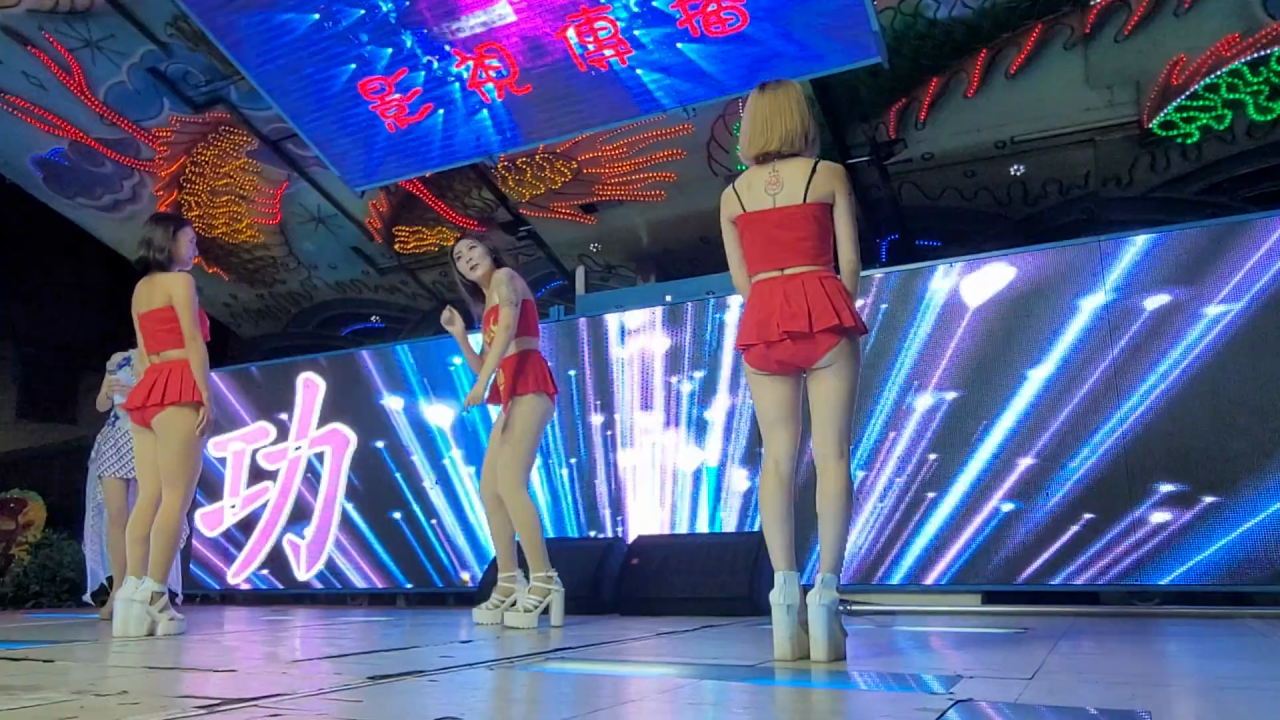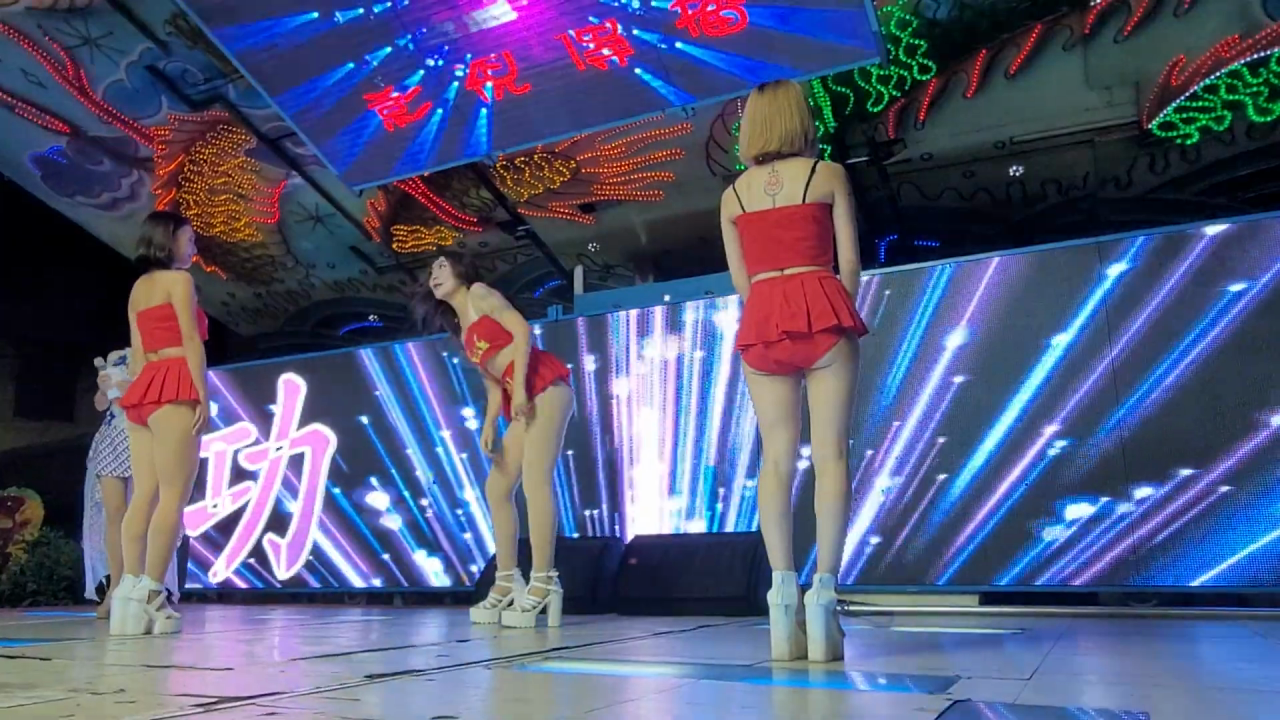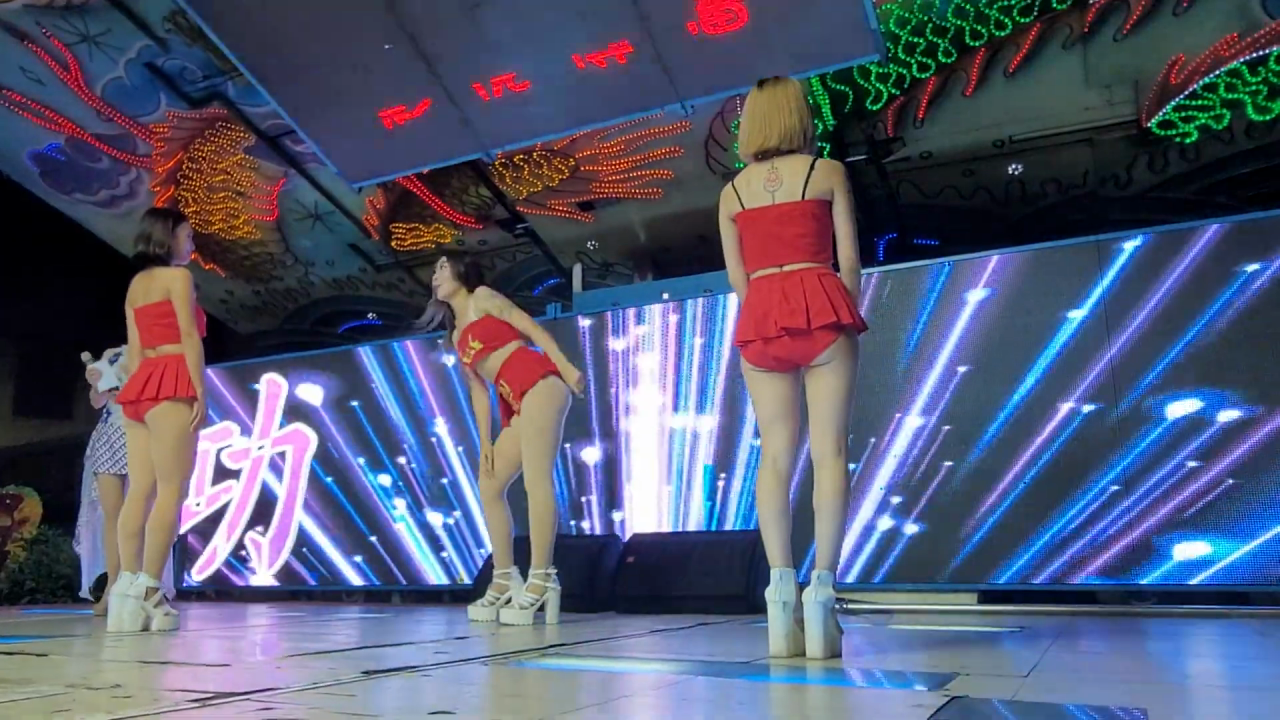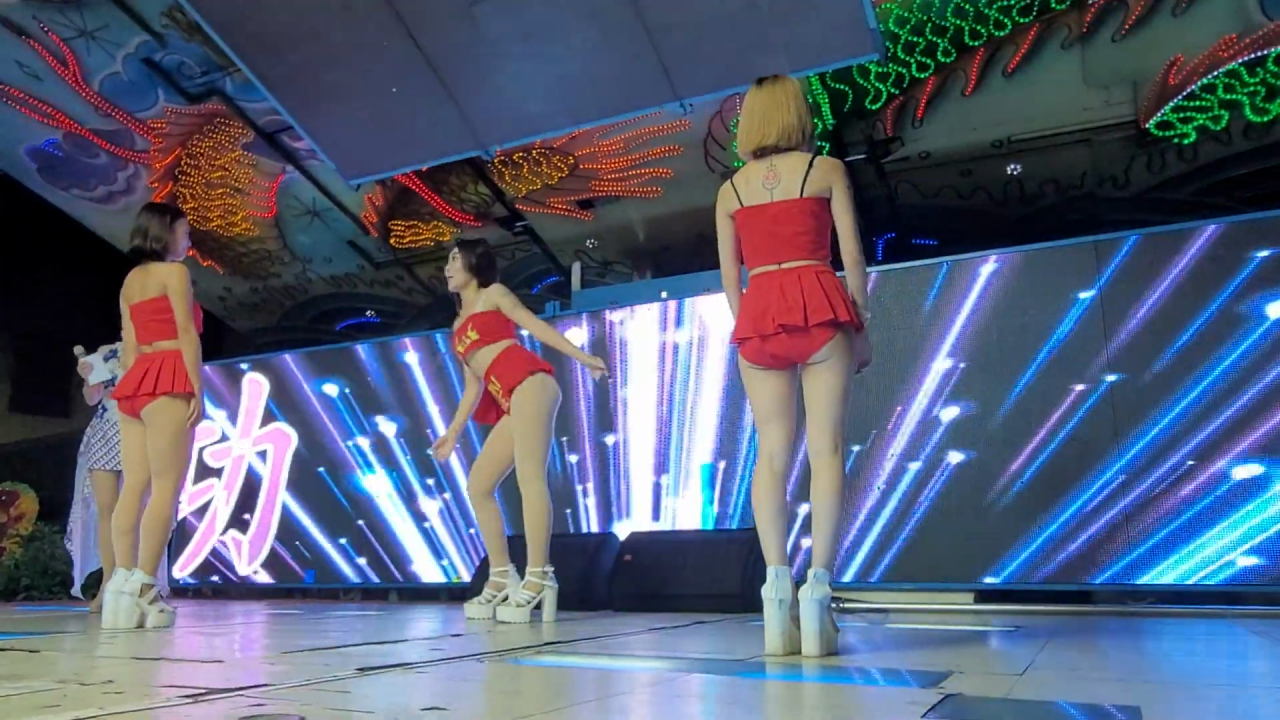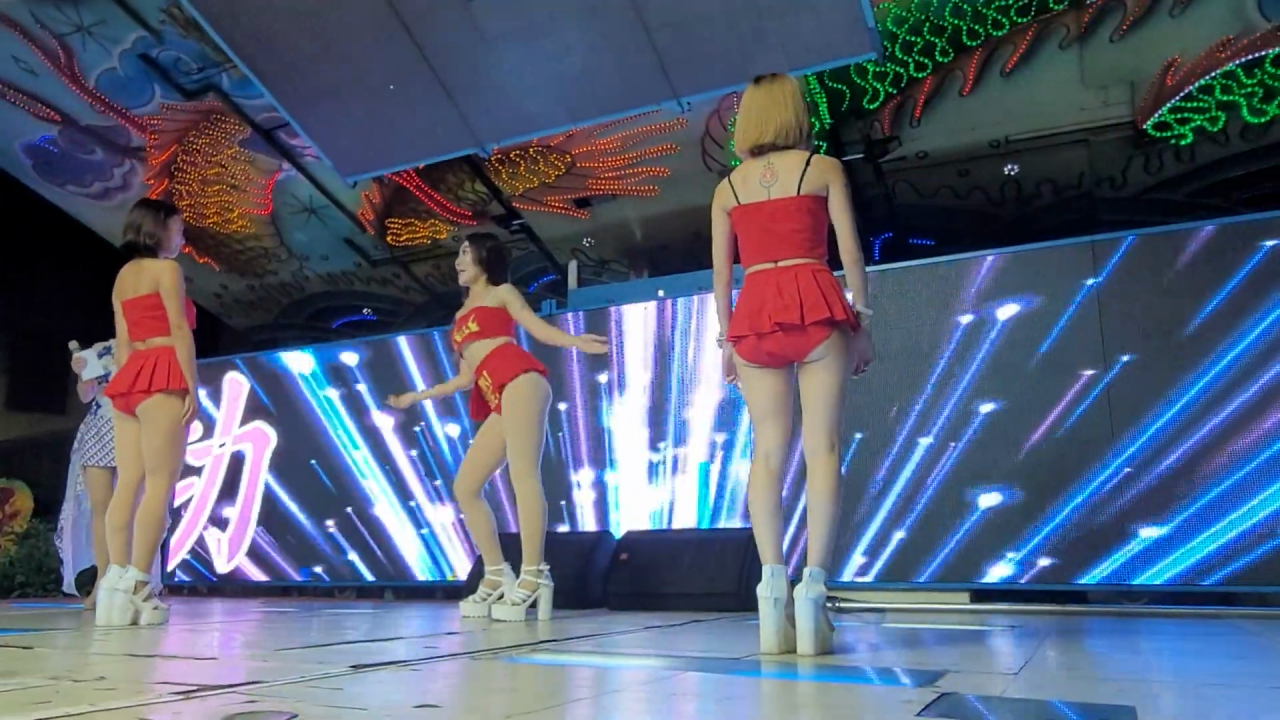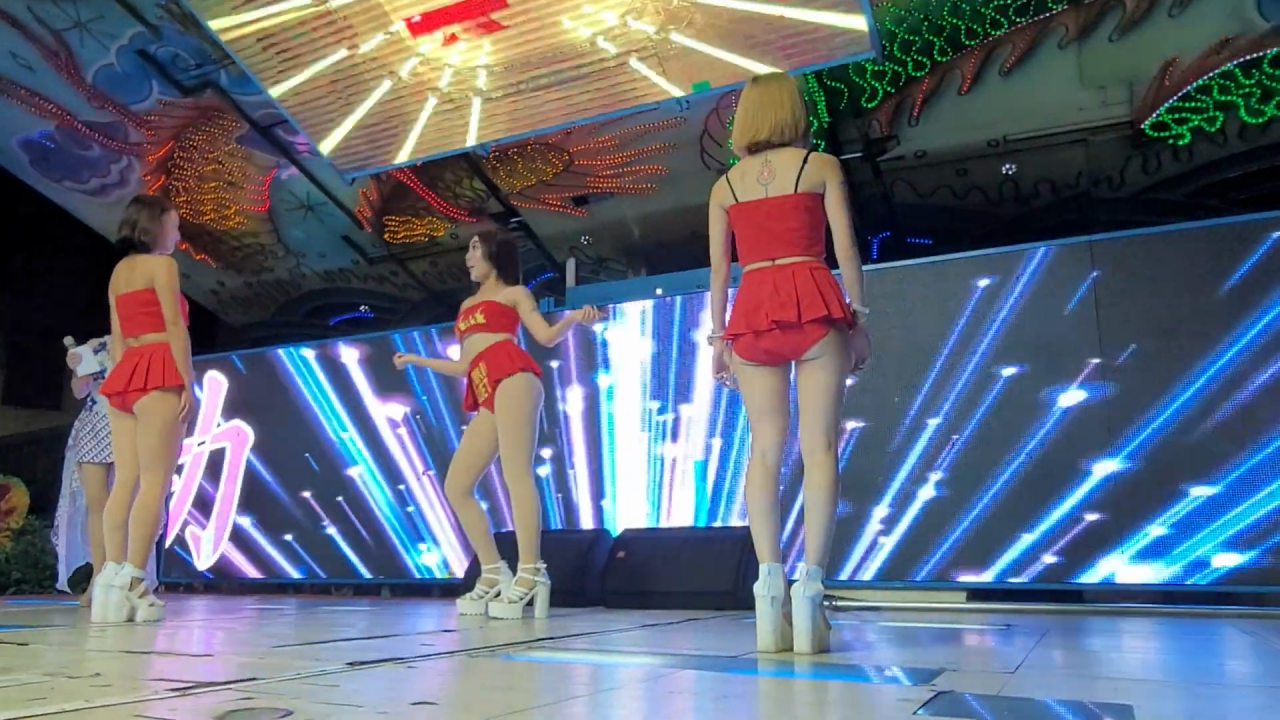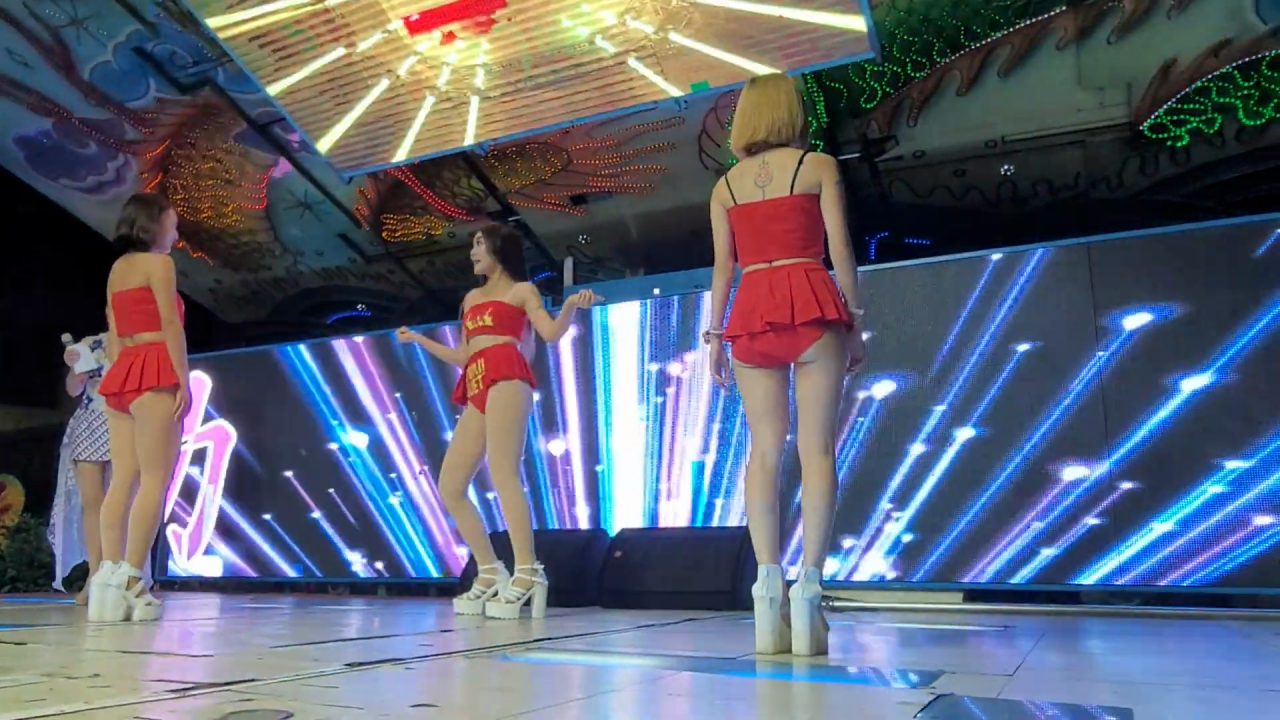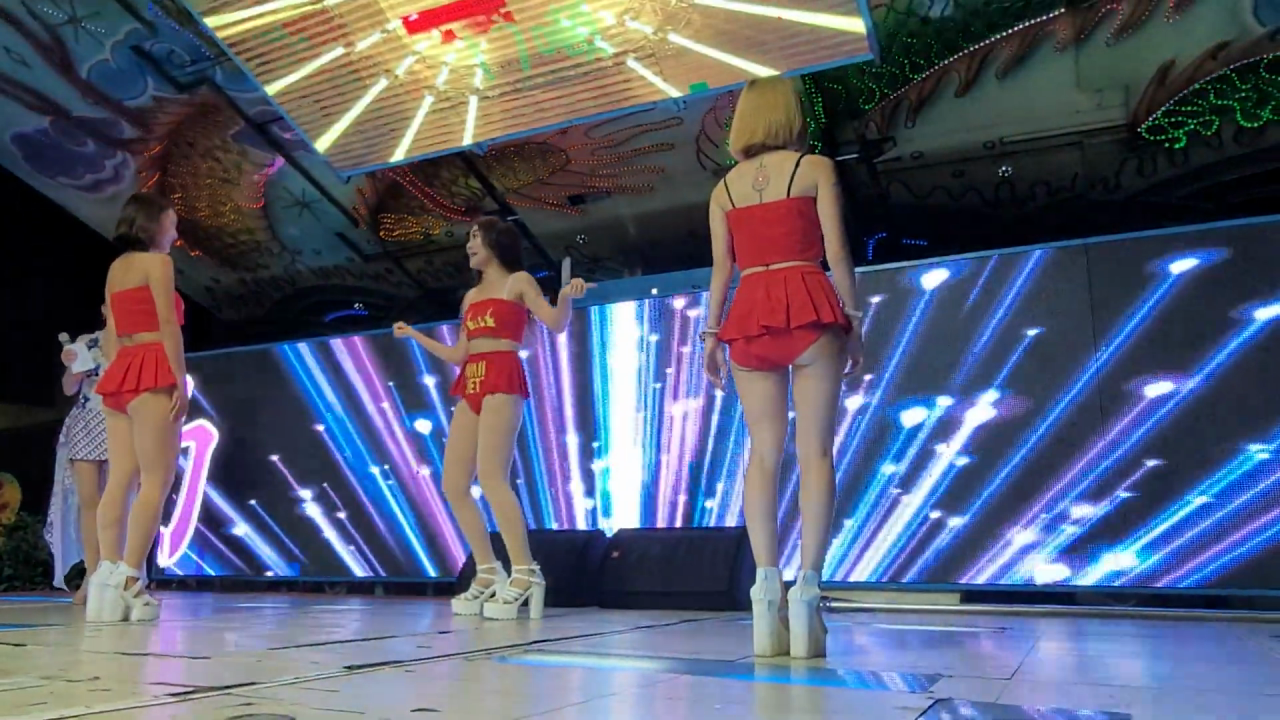
dt=0.2s
person 1, frame 1
left shoulder: (732, 193)
right shoulder: (829, 174)
left elbow: (741, 277)
right elbow: (849, 259)
left hip: (763, 322)
right hip: (822, 313)
left knee: (778, 458)
right knee: (832, 454)
left ankle: (785, 595)
right ankle: (825, 592)
person 1, frame 2
left shoulder: (732, 194)
right shoulder: (828, 175)
left elbow: (741, 278)
right elbow: (849, 260)
left hip: (762, 322)
right hip: (821, 313)
left knee: (777, 458)
right knee: (830, 453)
left ankle: (783, 594)
right ankle: (823, 592)
person 1, frame 3
left shoulder: (732, 191)
right shoulder: (827, 172)
left elbow: (736, 275)
right elbow: (849, 259)
right wrist: (848, 322)
left hip: (761, 319)
right hip: (820, 309)
left knee: (775, 455)
right knee: (830, 451)
left ankle: (782, 591)
right ankle: (822, 588)
person 1, frame 4
left shoulder: (730, 189)
right shoulder: (827, 169)
left elbow: (729, 272)
right elbow: (852, 254)
right wrist: (859, 321)
left hip: (758, 316)
right hip: (818, 308)
left knee: (771, 453)
right knee: (825, 448)
left ankle: (778, 588)
right ankle: (817, 586)
person 1, frame 5
left shoulder: (727, 187)
right shoulder: (824, 168)
left elbow: (721, 271)
right elbow: (850, 251)
left wrist: (728, 337)
right wrist: (860, 321)
left hip: (754, 314)
right hip: (814, 307)
left knee: (767, 452)
right knee: (821, 448)
left ankle: (772, 586)
right ankle: (813, 585)
person 1, frame 6
left shoulder: (725, 184)
right shoulder: (821, 166)
left elbow: (718, 267)
right elbow: (846, 248)
left wrist: (719, 335)
right wrist: (858, 319)
left hip: (752, 312)
right hip: (813, 305)
left knee: (764, 450)
right knee: (818, 446)
left ankle: (770, 585)
right ankle: (811, 583)
person 1, frame 7
left shoulder: (726, 184)
right shoulder: (819, 166)
left elbow: (723, 265)
right elbow: (840, 249)
left wrist: (715, 335)
right wrist: (853, 320)
left hip: (752, 314)
right hip: (810, 305)
left knee: (764, 451)
right knee: (816, 449)
left ankle: (769, 588)
right ankle: (809, 586)
person 1, frame 8
left shoulder: (724, 186)
right shoulder: (817, 168)
left elbow: (721, 267)
right elbow: (837, 252)
left wrist: (711, 334)
right wrist: (852, 319)
left hip: (749, 316)
right hip: (808, 310)
left knee: (763, 454)
right knee: (814, 452)
left ankle: (767, 592)
right ankle: (806, 589)
person 2, frame 1
left shoulder: (140, 288)
right shoulder: (179, 280)
left elbow: (143, 352)
right elbow: (193, 341)
left wrist: (144, 394)
right wrist: (206, 395)
left hip: (147, 393)
right hip: (176, 391)
left knee: (149, 496)
right knee: (176, 496)
left ankle: (134, 593)
right ankle: (151, 596)
person 2, frame 2
left shoulder: (138, 287)
right shoulder: (178, 278)
left elbow: (137, 350)
right elbow: (191, 339)
left wrist: (141, 391)
right wrist: (202, 394)
left hip: (143, 392)
right hip: (173, 389)
left knee: (144, 495)
right knee: (173, 494)
left ankle: (131, 591)
right ankle: (149, 594)
person 2, frame 3
left shoulder: (136, 284)
right shoulder: (177, 276)
left elbow: (134, 347)
right elbow: (189, 336)
left wrist: (139, 389)
right wrist: (200, 392)
left hip: (141, 388)
right hip: (171, 384)
left knee: (140, 491)
right knee: (171, 491)
left ankle: (128, 587)
right ankle: (147, 592)
person 2, frame 4
left shoulder: (130, 279)
right shoulder: (174, 271)
left elbow: (129, 342)
right elbow: (186, 333)
left wrist: (134, 385)
right wrist: (197, 389)
left hip: (135, 384)
right hip: (167, 382)
left knee: (134, 487)
right knee: (166, 487)
left ankle: (123, 585)
right ankle: (142, 588)
person 2, frame 5
left shoulder: (123, 275)
right shoulder: (166, 268)
left elbow: (122, 339)
right elbow: (180, 329)
left wrist: (129, 382)
right wrist: (192, 385)
left hip: (129, 380)
right hip: (162, 378)
left knee: (128, 484)
right knee: (160, 484)
left ankle: (117, 582)
right ankle: (136, 585)
person 2, frame 6
left shoulder: (119, 271)
right shoulder: (161, 264)
left elbow: (117, 335)
right elbow: (174, 325)
left wrist: (124, 377)
right wrist: (188, 381)
left hip: (125, 377)
right hip: (158, 375)
left knee: (125, 481)
right knee: (155, 481)
left ankle: (113, 578)
right ankle: (132, 582)
person 2, frame 7
left shoulder: (118, 268)
right shoulder: (158, 262)
left elbow: (114, 333)
right elbow: (170, 324)
left wrist: (120, 375)
right wrist: (183, 380)
left hip: (122, 375)
right hip: (154, 373)
left knee: (123, 480)
right knee: (155, 480)
left ankle: (110, 577)
right ankle: (129, 582)
person 2, frame 8
left shoulder: (116, 267)
right shoulder: (157, 261)
left elbow: (112, 332)
right elbow: (168, 325)
left wrist: (118, 373)
right wrist: (180, 380)
left hip: (119, 376)
right hip: (151, 373)
left knee: (120, 480)
right knee: (156, 481)
left ankle: (108, 578)
right ankle: (127, 581)
person 3, frame 1
left shoulder: (507, 278)
right shoulder: (485, 305)
left elbow: (509, 328)
right elbow: (480, 365)
left wrist: (483, 381)
right wrist: (459, 333)
left hip: (529, 386)
right hip: (515, 395)
left knee: (511, 486)
right knee: (489, 491)
left ankle: (544, 582)
right ankle: (509, 584)
person 3, frame 2
left shoulder: (481, 294)
right shoulder: (464, 332)
left elbow: (523, 331)
left wrist: (521, 386)
right wrist: (489, 426)
left hip: (544, 386)
right hip: (522, 402)
left knee: (535, 483)
right knee: (495, 488)
left ankle: (543, 583)
right ankle: (508, 583)
person 3, frame 3
left shoulder: (483, 298)
right shoulder: (457, 336)
left elbow: (533, 329)
right elbow: (480, 391)
left wrist: (564, 364)
right wrist: (485, 444)
left hip: (540, 385)
right hip: (521, 405)
left knee: (536, 479)
right knee: (489, 487)
left ankle: (541, 580)
right ankle: (505, 581)
person 3, frame 4
left shoulder: (493, 294)
right shoulder: (459, 326)
left elbow: (535, 325)
right elbow: (473, 386)
left wrist: (580, 355)
right wrist: (453, 431)
left hip: (530, 383)
right hip: (509, 404)
left knee: (529, 477)
right knee: (478, 486)
left ankle: (539, 578)
right ankle: (502, 578)
person 3, frame 5
left shoulder: (502, 292)
right shoulder: (461, 316)
left elbow: (538, 327)
right elbow: (466, 377)
left wrist: (577, 341)
right wrist: (419, 396)
left hip: (520, 380)
right hip: (497, 401)
left knee: (523, 474)
right knee: (465, 487)
left ankle: (534, 577)
right ankle: (497, 576)
person 3, frame 6
left shoulder: (514, 293)
right shoulder: (467, 304)
left elbow: (545, 335)
left wrist: (572, 319)
right wrist: (418, 360)
left hip: (513, 378)
right hip: (486, 398)
left knee: (516, 473)
right knee: (456, 487)
left ankle: (530, 574)
right ankle: (494, 574)
person 3, frame 7
left shoulder: (521, 290)
right shoulder: (471, 298)
left elbow: (550, 333)
left wrist: (571, 306)
right wrist: (419, 339)
left hip: (507, 380)
right hip: (476, 394)
left knee: (504, 475)
right knee: (450, 487)
left ankle: (527, 574)
right ankle: (491, 574)
person 3, frame 8
left shoulder: (519, 281)
right shoulder: (471, 296)
left elbow: (555, 324)
left wrist: (566, 297)
right wrist: (414, 335)
left hip: (502, 383)
right hip: (470, 390)
left knee: (491, 477)
right knee: (453, 486)
left ankle: (524, 574)
right ankle: (489, 574)
person 4, frame 1
right shoulder: (117, 359)
right elbow: (101, 405)
right wrist: (108, 391)
right hip: (114, 442)
right knee: (115, 516)
right ankle: (118, 589)
person 4, frame 2
right shoulder: (114, 358)
right elbow: (100, 405)
right wrist: (103, 388)
right hip: (112, 441)
right knee: (113, 514)
right ankle: (114, 588)
person 4, frame 3
right shoulder: (110, 356)
right elbow: (97, 402)
right wrist: (96, 384)
right hip: (108, 438)
right knee: (110, 512)
right ankle: (112, 585)
person 4, frame 4
right shoulder: (104, 352)
right elbow: (91, 399)
right wrist: (88, 378)
right hip: (103, 434)
right knee: (105, 508)
right ankle: (107, 582)
person 4, frame 5
right shoulder: (99, 349)
right elbow: (86, 396)
right wrist: (82, 374)
right hip: (98, 431)
right knee: (99, 505)
right ankle: (102, 580)
person 4, frame 6
right shoulder: (94, 346)
right elbow: (80, 392)
right wrist: (77, 369)
right hip: (93, 428)
right knee: (94, 502)
right ankle: (98, 575)
person 4, frame 7
right shoulder: (89, 344)
right elbow: (74, 389)
right wrist: (73, 367)
right hip: (88, 426)
right knee: (90, 501)
right ankle: (94, 575)
person 4, frame 8
right shoulder: (84, 342)
right elbow: (69, 388)
right wrist: (70, 366)
right hip: (85, 427)
right knee: (87, 500)
right ankle: (91, 574)
